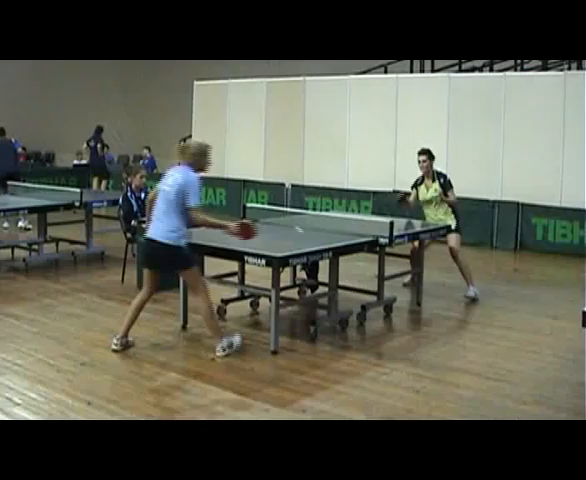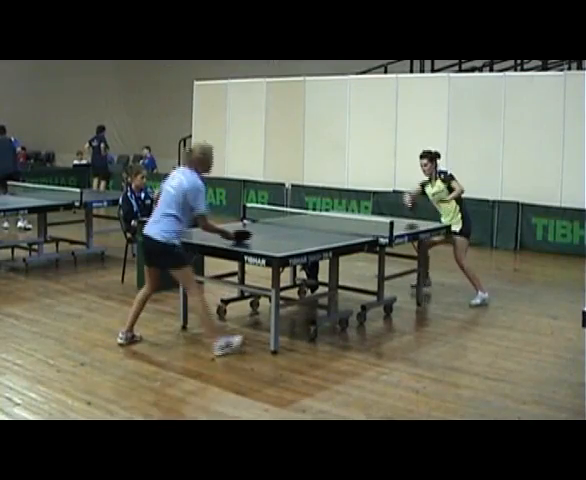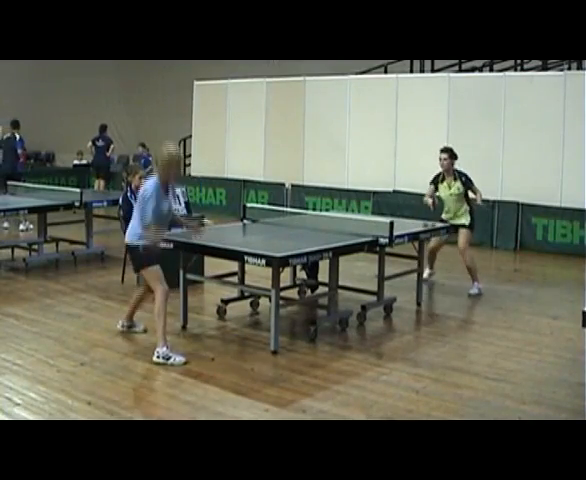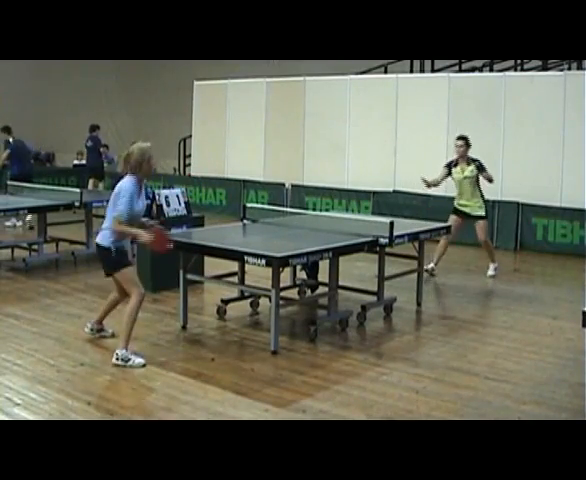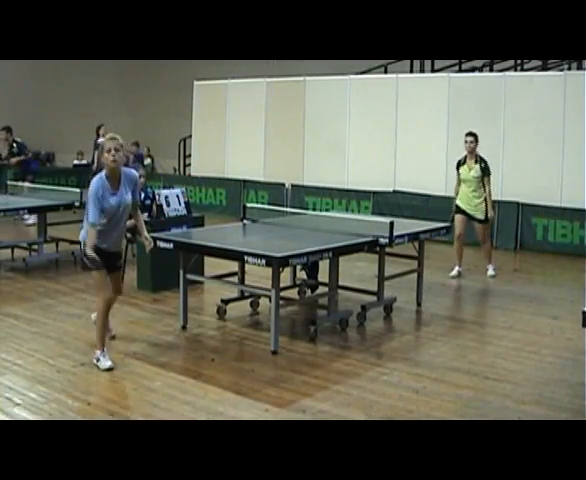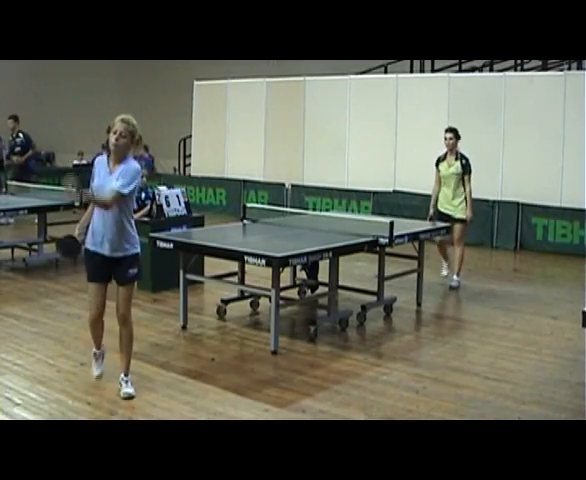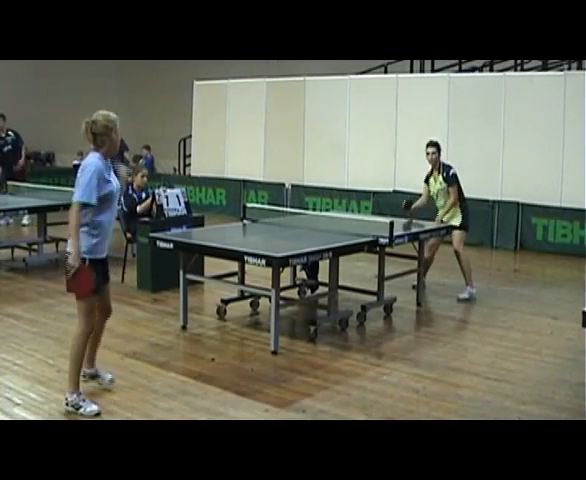
dt=0.7s
person 1, frame 1
left shoulder: (172, 171)
right shoulder: (191, 179)
left elbow: (152, 199)
right elbow: (197, 219)
left wrist: (150, 220)
right wrist: (226, 226)
left hip: (151, 240)
right hip: (171, 243)
left knee: (147, 291)
right knee: (201, 291)
left ankle: (120, 338)
right ankle: (223, 343)
person 1, frame 2
left shoulder: (177, 172)
right shoulder: (196, 184)
left elbow: (157, 198)
right elbow: (204, 224)
right wrist: (224, 232)
left hip: (149, 236)
right hip: (167, 241)
left knee: (150, 287)
right knee: (194, 290)
left ankle: (126, 333)
right ankle: (219, 341)
person 1, frame 3
left shoulder: (164, 184)
right shoulder: (151, 188)
right elbow: (147, 228)
left wrist: (183, 222)
right wrist: (161, 234)
left hip: (142, 241)
right hip: (139, 244)
left knee: (150, 285)
right knee: (161, 291)
left ankle: (127, 322)
right ankle: (162, 350)
person 1, frame 4
left shoulder: (138, 184)
right shoulder: (128, 188)
right elbow: (116, 226)
left wrist: (146, 226)
right wrist: (138, 234)
left hip: (114, 246)
right hip: (111, 246)
left knee: (123, 292)
right knee: (137, 293)
left ankle: (95, 325)
right ankle: (122, 352)
person 1, frame 5
left shoulder: (131, 177)
right shoulder: (97, 185)
left elbow: (135, 208)
right elbow: (92, 225)
left wrist: (143, 232)
right wrist: (89, 250)
left hip: (116, 243)
right hip: (96, 245)
left knee: (116, 292)
right knee: (106, 296)
left ankle: (101, 317)
right ankle: (100, 352)
person 1, frame 6
left shoulder: (133, 169)
right shoulder: (99, 162)
left elbow: (109, 203)
right wrist: (81, 225)
left hip: (125, 250)
right hip: (96, 248)
left knee: (123, 315)
right knee: (96, 312)
left ankle: (125, 376)
right ankle: (98, 351)
person 1, frame 7
left shoulder: (102, 163)
right shoulder: (95, 165)
right elbow: (77, 209)
right wrist: (75, 251)
left hip: (97, 253)
right hip: (86, 254)
left knee: (104, 311)
right knee: (86, 323)
left ankle: (89, 368)
right ankle: (72, 395)
person 2, frame 1
left shoulder: (442, 178)
right shoulder: (418, 182)
left elbow: (453, 200)
right elbow: (412, 203)
left wrist: (443, 197)
right wrist: (406, 200)
left hip: (448, 221)
right hip: (431, 222)
left knee: (454, 251)
right knee: (414, 250)
left ankle: (472, 287)
person 2, frame 2
left shoulder: (444, 175)
right shoulder: (427, 184)
left elbow: (460, 189)
right elbow: (411, 194)
left wrist: (447, 199)
right wrist: (408, 199)
left hip: (460, 221)
right hip: (446, 222)
left knee: (460, 260)
right knee: (423, 245)
left ankle: (482, 294)
right ankle: (425, 279)
person 2, frame 3
left shoulder: (463, 177)
right shoulder: (437, 179)
left elbow: (477, 192)
right elbow: (427, 198)
left wrist: (479, 200)
right wrist: (429, 202)
left hip: (465, 217)
right hip: (447, 217)
left knee: (463, 248)
right knee: (432, 248)
left ankle: (476, 284)
right ankle: (430, 270)
person 2, frame 4
left shoulder: (475, 163)
right shoulder: (451, 165)
left elbow: (490, 180)
right elbow: (439, 180)
left wrist: (487, 177)
right wrist: (430, 183)
left hip: (477, 206)
right hip: (460, 206)
left knee: (483, 239)
right knee: (447, 235)
left ankle: (493, 264)
right ankle: (433, 265)
person 2, frame 5
left shoulder: (482, 163)
right shoulder: (459, 163)
left elbow: (487, 187)
left wrist: (490, 208)
right wrist: (454, 203)
left hip: (478, 205)
right hip: (461, 204)
left knee: (483, 238)
right knee: (458, 235)
left ankle: (490, 265)
right ankle: (458, 267)
person 2, frame 6
left shoulder: (463, 160)
right shoulder: (440, 160)
left elbow: (468, 186)
right elbow: (437, 184)
left wrist: (469, 208)
right wrist: (432, 205)
left hip: (459, 206)
right hip: (443, 205)
left knee: (458, 241)
right knee: (439, 239)
left ankle: (456, 276)
right ankle: (446, 262)
person 2, frame 7
left shoulder: (448, 171)
right shoulder: (429, 175)
left elbow: (454, 198)
right elbow: (424, 198)
left wrist: (441, 217)
right wrist: (412, 207)
left hip: (458, 213)
right hip: (443, 214)
left knee: (457, 248)
right knee: (430, 245)
left ankle: (470, 288)
right ankle: (422, 278)
